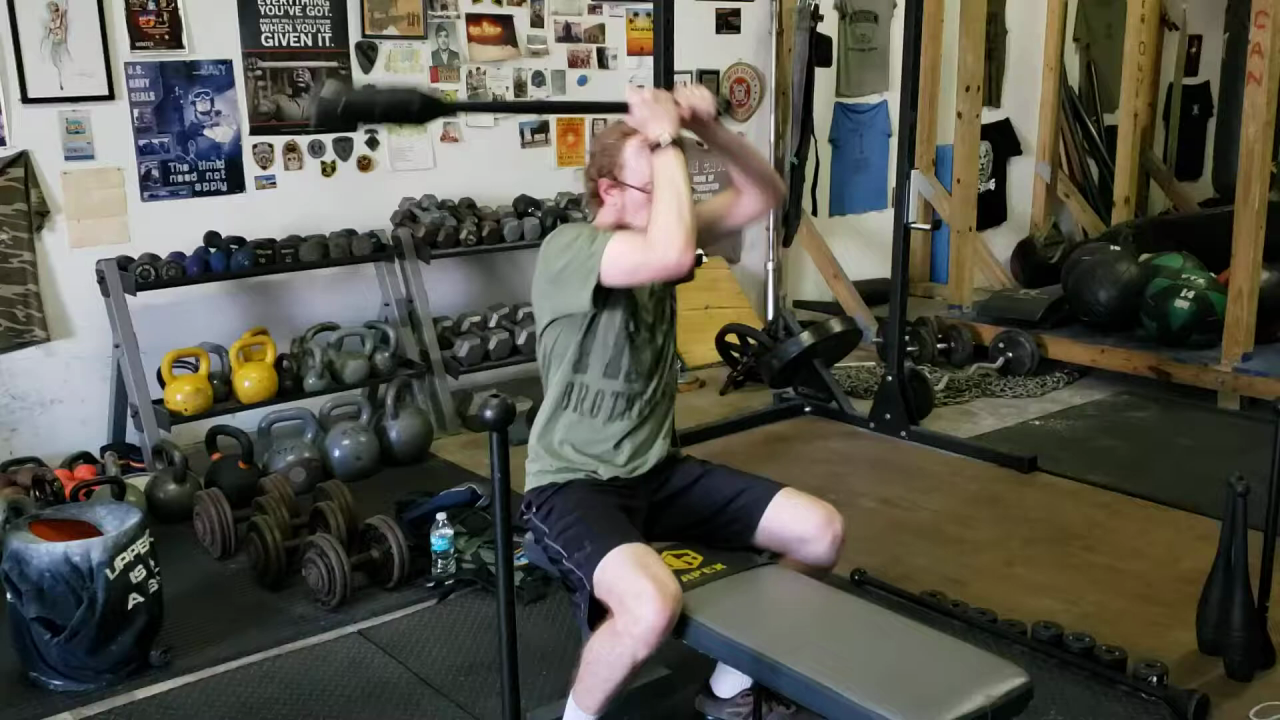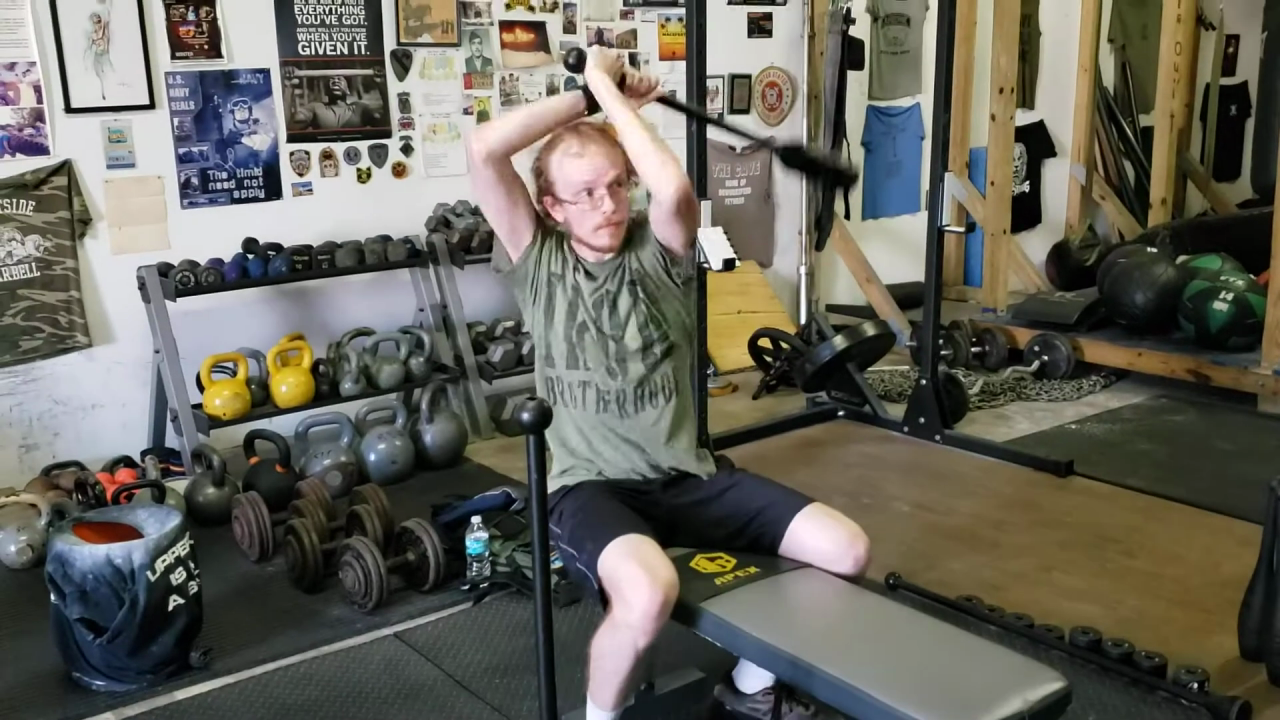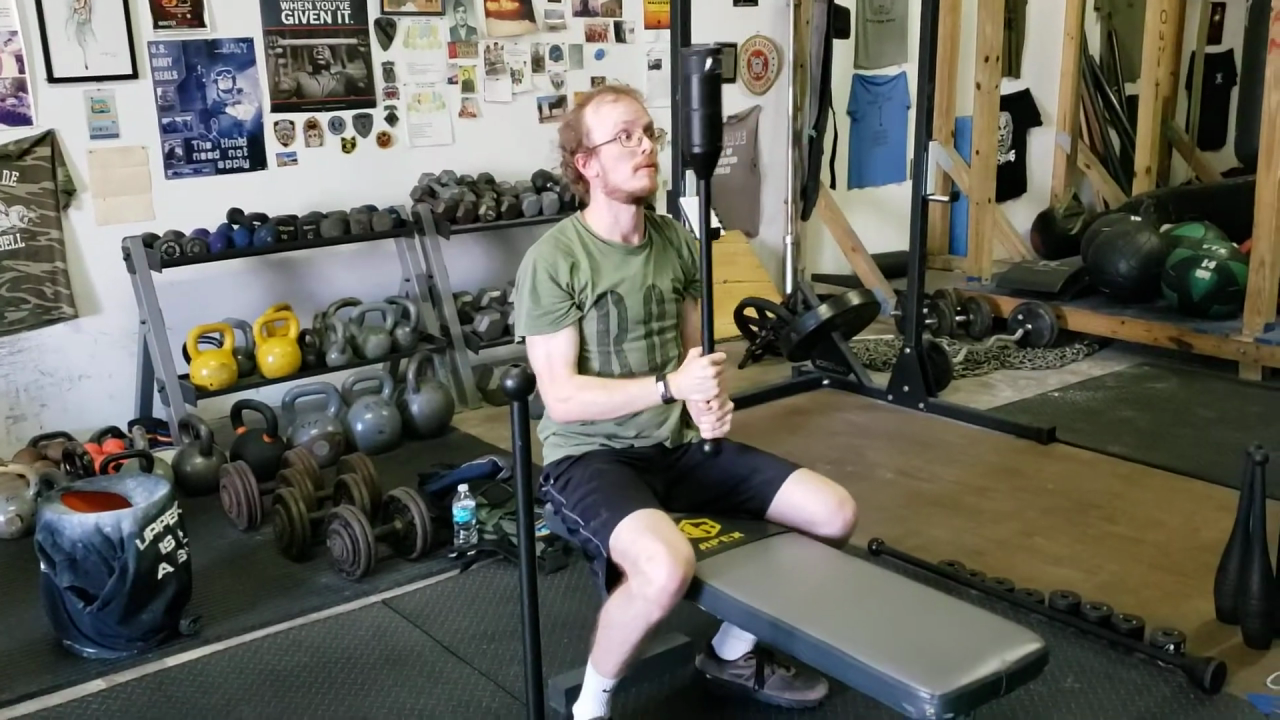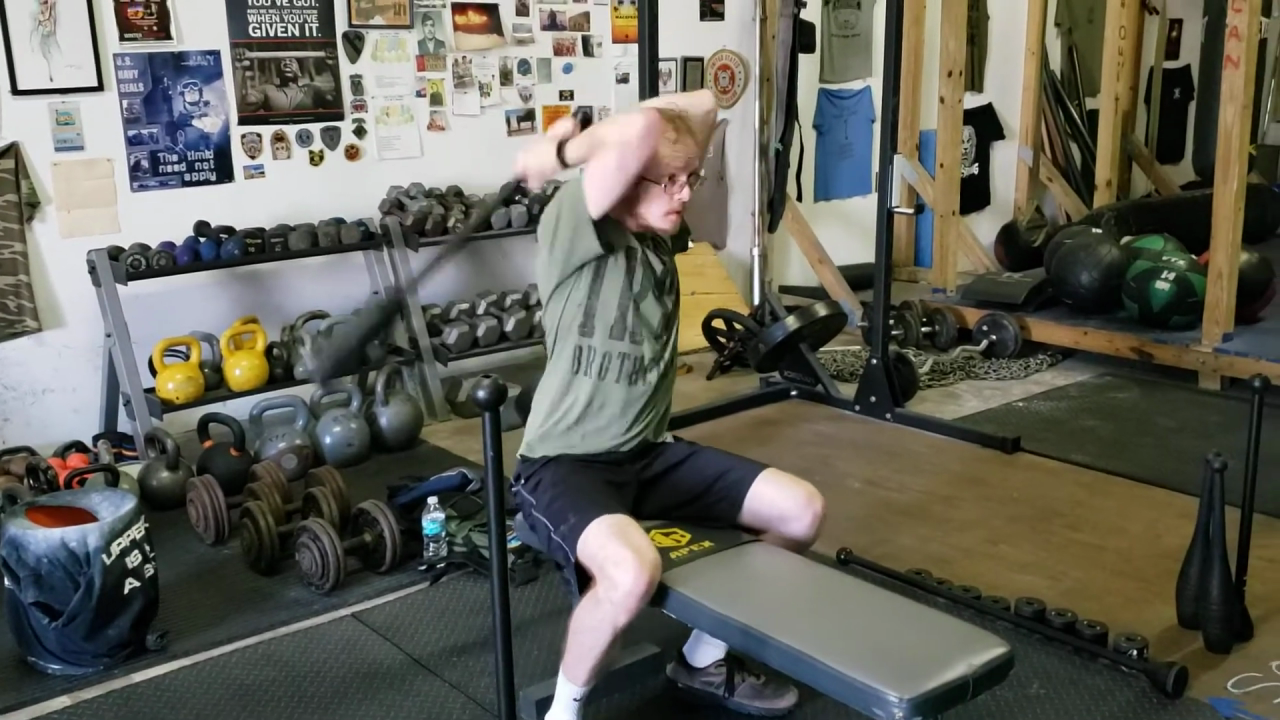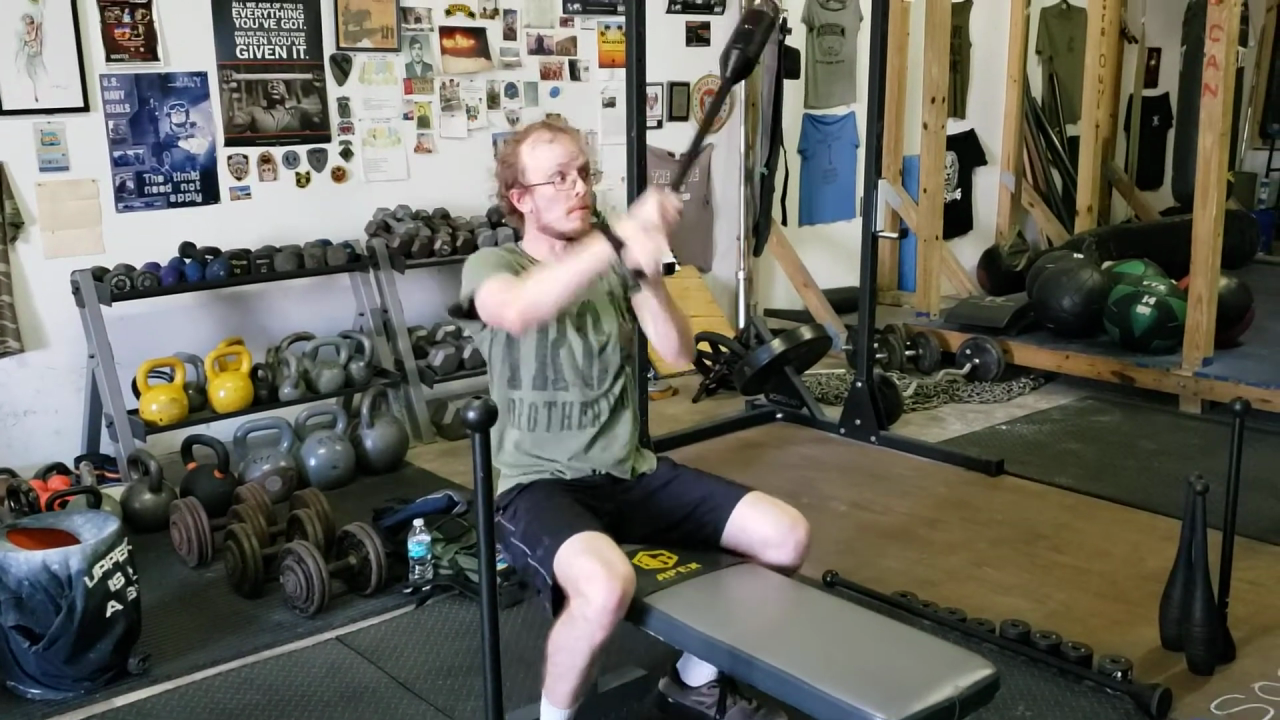
dt=0.7s
person 1, frame 1
left shoulder: (659, 242)
right shoulder: (569, 251)
left elbow: (765, 195)
right elbow: (672, 257)
left wrist: (710, 124)
right wrist: (657, 140)
left hip: (657, 473)
right hip: (573, 486)
left knee: (821, 530)
right knee: (652, 606)
person 1, frame 2
left shoulder: (658, 243)
right shoulder: (537, 258)
left elbow: (676, 190)
right elbow: (483, 151)
left wrist: (609, 89)
right wrist: (583, 97)
left hip: (688, 475)
right hip: (592, 486)
left knee: (848, 551)
right knee: (646, 594)
person 1, frame 3
left shoulder: (674, 239)
right shoulder: (552, 260)
right elbow: (563, 399)
left wrist: (705, 398)
right wrist: (671, 387)
left hip: (676, 445)
right hip: (589, 456)
left knee: (834, 513)
right knee: (664, 568)
left ankle: (732, 652)
person 1, frame 4
left shoulder: (650, 219)
right shoulder: (575, 218)
left elbow: (698, 108)
right elbow: (641, 130)
left wrist: (572, 135)
right wrist: (573, 147)
left hip: (648, 451)
right hip: (565, 460)
left knee: (802, 510)
right knee: (631, 572)
left ankle: (705, 657)
person 1, frame 5
left shoulder: (614, 266)
right shoulder: (493, 268)
left elbow: (675, 351)
right elbow: (518, 312)
left wrist: (648, 264)
right wrist: (614, 241)
left hip: (630, 473)
right hip: (540, 486)
left knee: (787, 536)
right knee: (604, 587)
